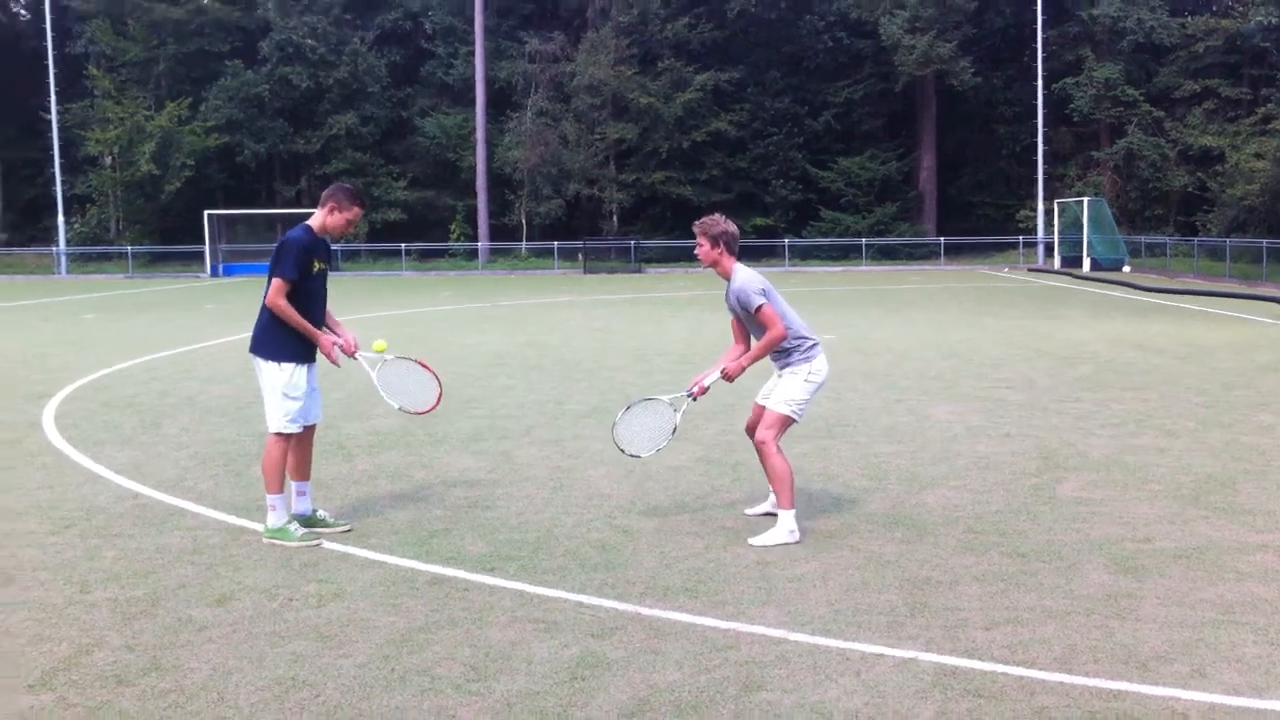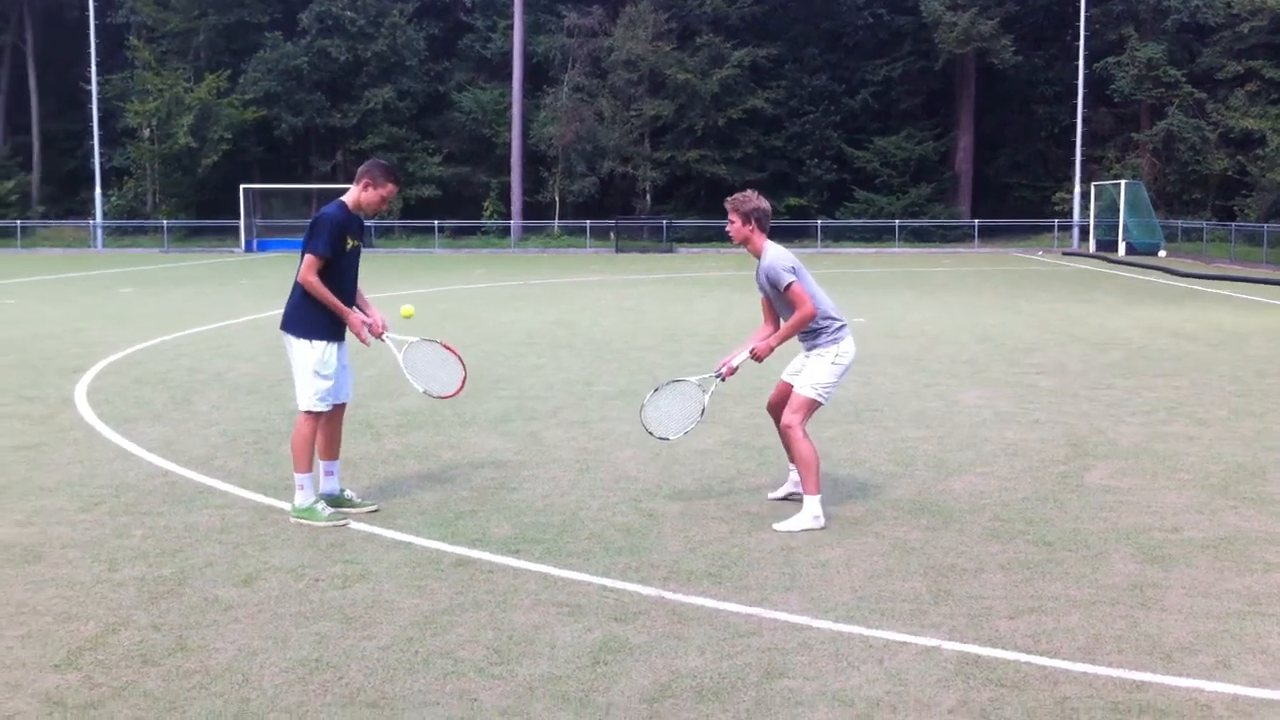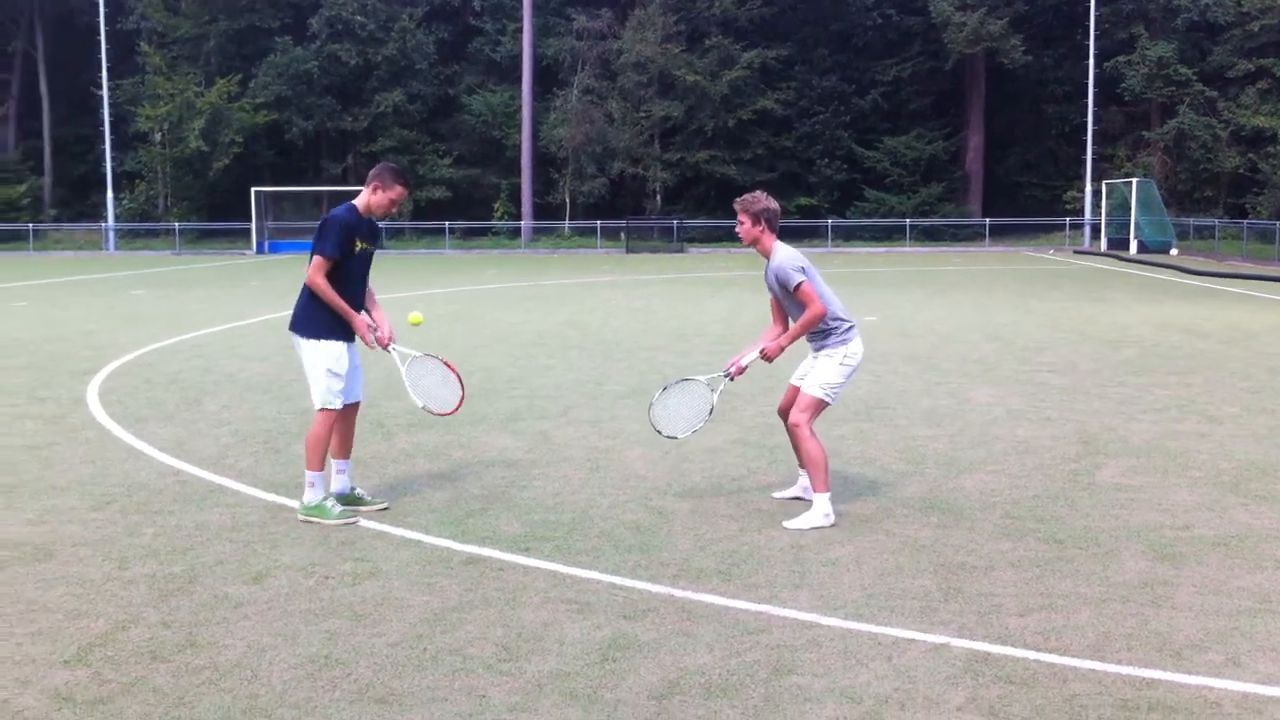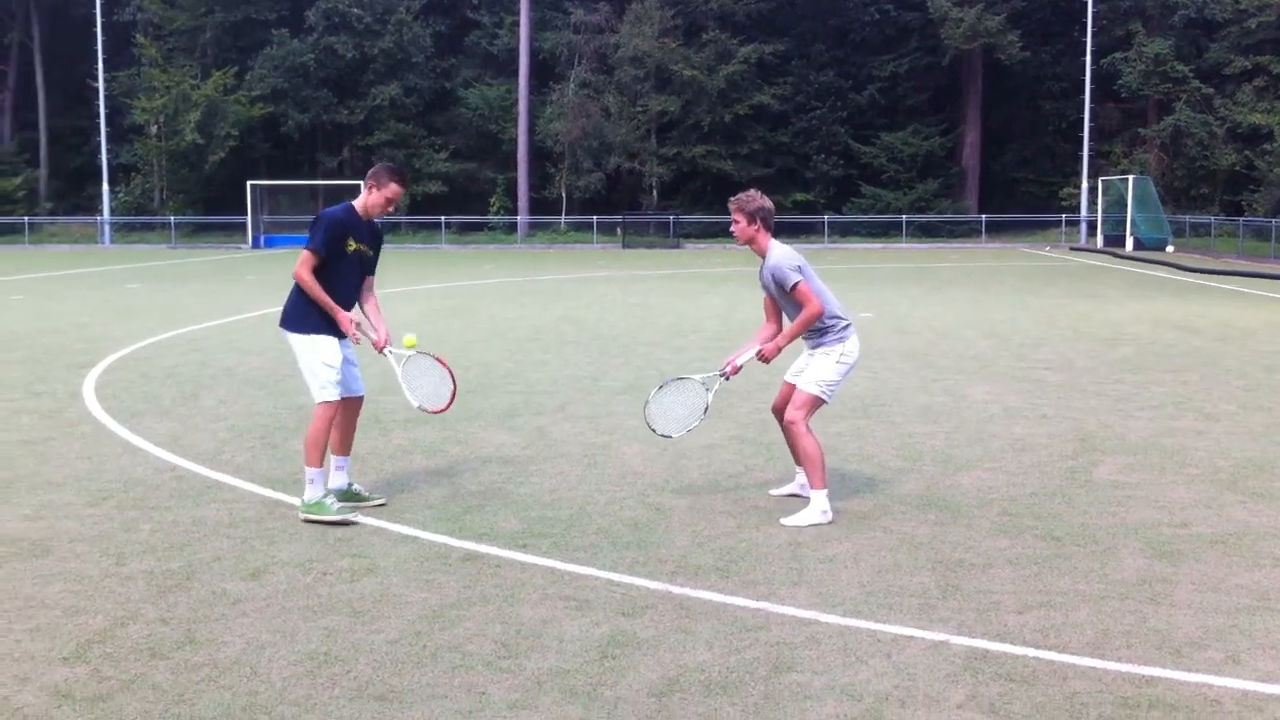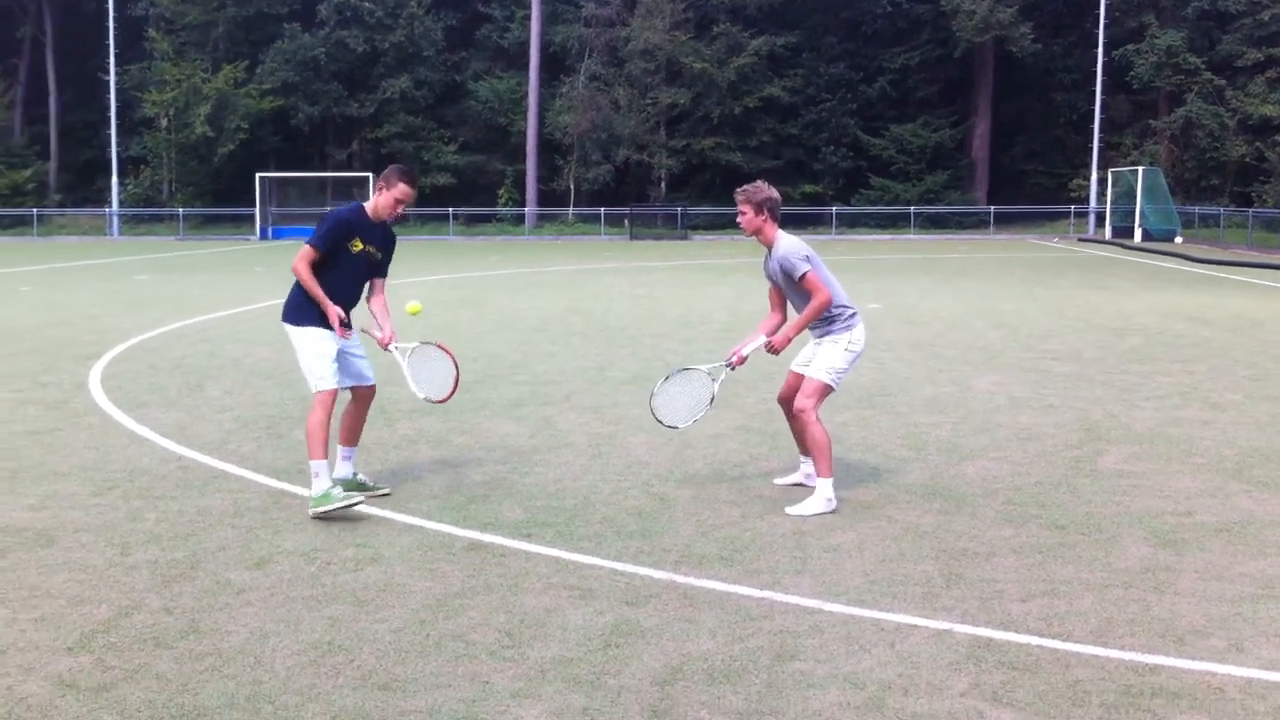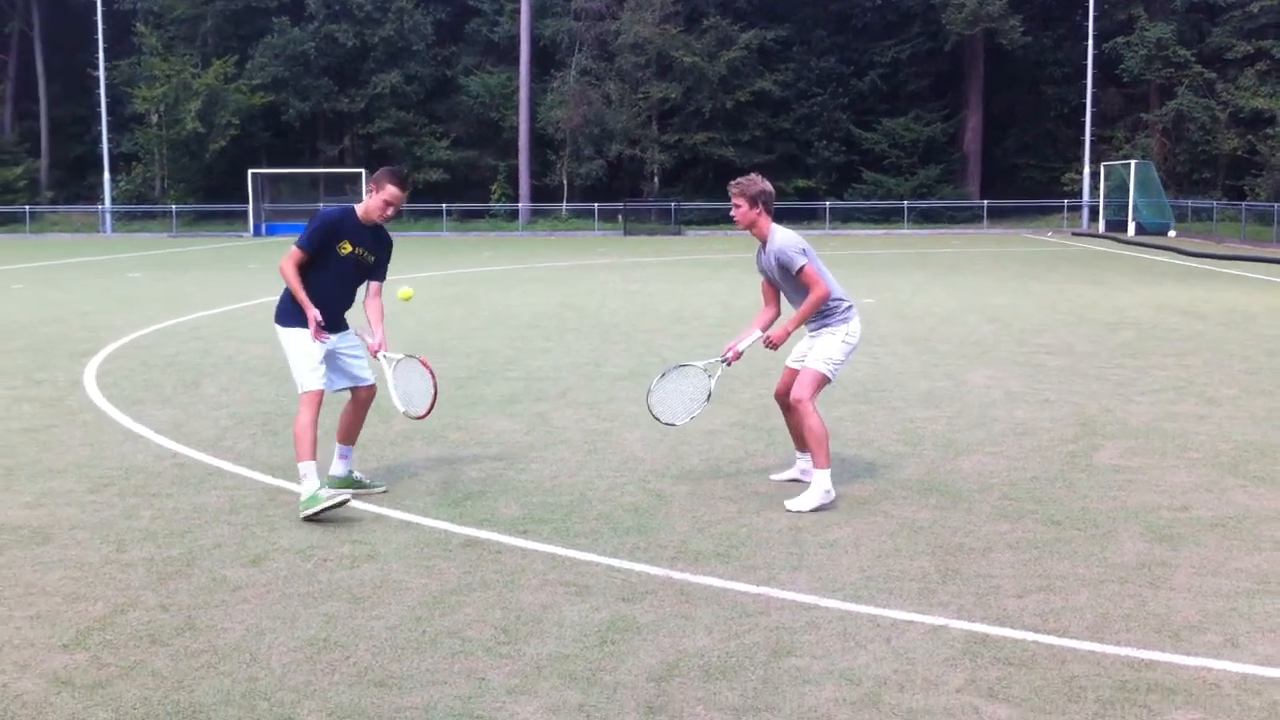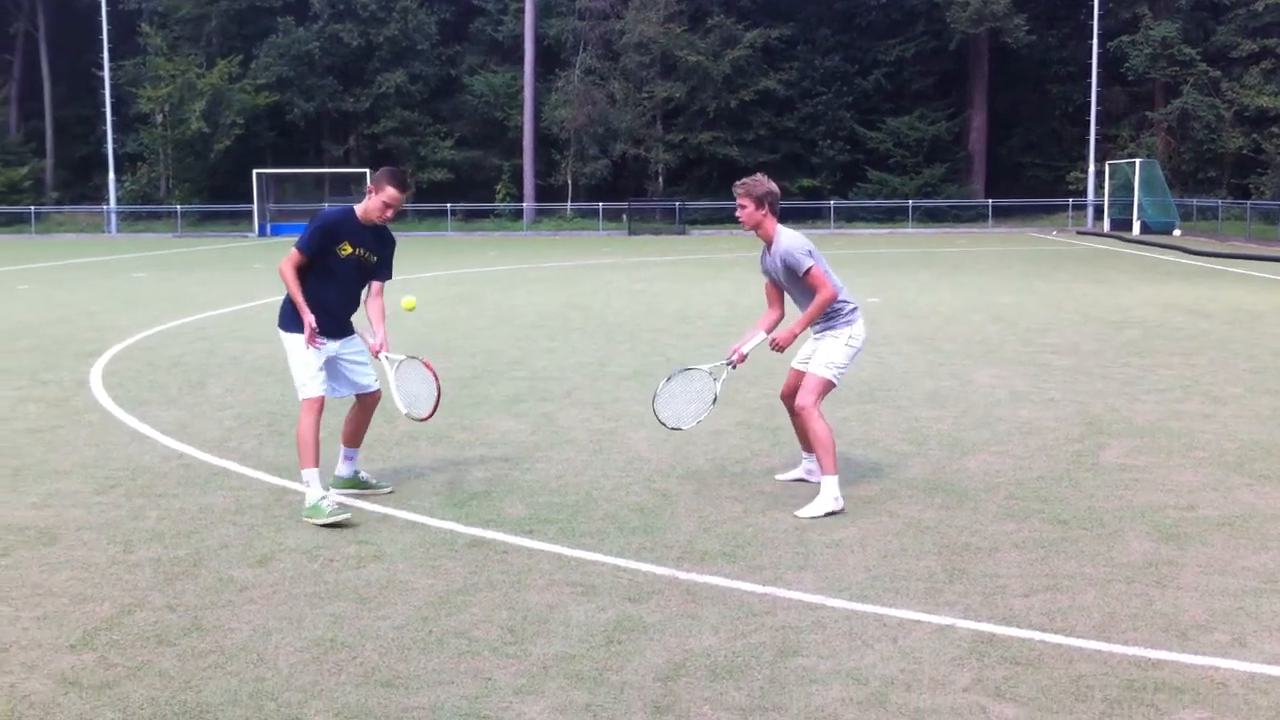
dt=0.1s
person 1, frame 1
left shoulder: (323, 247)
right shoulder: (296, 242)
right elbow: (275, 300)
left wrist: (342, 333)
right wrist: (318, 337)
left hip: (301, 354)
right hip: (279, 353)
left knee: (306, 429)
right knee: (283, 432)
left ankle: (303, 511)
right ankle: (276, 522)
person 1, frame 2
left shoulder: (357, 224)
right shoulder: (330, 218)
right elbow: (307, 277)
left wrist: (370, 313)
right wrist: (348, 314)
left hip: (332, 332)
right hip: (310, 331)
left knee: (335, 409)
right knee: (313, 410)
left ankle: (331, 491)
right ankle: (303, 501)
person 1, frame 3
left shoulder: (371, 231)
right shoulder: (340, 221)
right elbow: (314, 277)
left wrist: (381, 322)
right wrist: (353, 316)
left hip: (341, 332)
right hip: (318, 329)
left knee: (350, 405)
right knee: (329, 409)
left ankle: (341, 487)
right ankle: (313, 499)
person 1, frame 4
left shoulder: (373, 234)
right shoulder: (333, 219)
left elbow: (365, 290)
right elbow: (302, 272)
left wrist: (379, 327)
right wrist: (338, 313)
left hip: (334, 328)
right hip: (308, 325)
left knee: (353, 399)
right knee: (328, 403)
left ankle: (339, 484)
right ankle: (313, 496)
person 1, frame 5
left shoulder: (387, 239)
right shoulder: (341, 219)
left elbow: (376, 291)
right elbow: (300, 264)
left wrist: (386, 327)
right wrist: (328, 306)
left hip: (339, 323)
right hip: (308, 319)
left knee: (365, 389)
right knee: (326, 392)
left ankle: (345, 473)
right ankle: (321, 487)
person 1, frame 6
left shoulder: (382, 242)
right shoulder: (330, 220)
left elbow: (373, 295)
right elbow: (288, 265)
left wrist: (377, 334)
right wrist: (309, 309)
left hip: (335, 325)
right hip: (299, 321)
left knee: (366, 389)
right knee: (313, 393)
left ankle: (340, 471)
right ankle: (310, 490)
person 1, frame 7
left shoulder: (384, 241)
right shoulder: (329, 222)
left elbow: (374, 295)
right elbow: (288, 266)
left wrist: (380, 333)
right wrist: (305, 313)
left hip: (342, 330)
right hip: (302, 327)
left knee: (370, 394)
right knee: (313, 401)
left ankle: (346, 472)
right ankle: (314, 497)
person 2, frame 1
left shoulder: (744, 283)
right shoulder: (732, 289)
left elbow: (778, 331)
right elbow: (741, 345)
left wrist: (742, 365)
right wrist: (708, 376)
left hip: (804, 364)
right hip: (789, 365)
left knee: (766, 438)
right knee: (754, 429)
left ankle: (787, 525)
right ankle: (780, 499)
person 2, frame 2
left shoulder: (773, 261)
right shoulder: (763, 266)
left elbow: (807, 310)
right elbow: (770, 324)
left wrist: (771, 345)
right wrist: (737, 356)
left hip: (831, 345)
right hip: (816, 346)
left knee: (793, 421)
right knee: (776, 406)
left ankle: (812, 511)
right ankle: (799, 477)
person 2, frame 3
left shoulder: (783, 261)
right shoulder: (771, 267)
left elbow: (817, 309)
right elbow: (780, 325)
left wrist: (781, 345)
right wrist: (746, 356)
left hip: (839, 347)
right hip: (823, 348)
left knee: (799, 420)
right knee: (786, 411)
left ankle: (822, 508)
right ankle: (807, 482)
person 2, frame 4
left shoulder: (779, 260)
right shoulder: (766, 267)
left elbow: (815, 309)
right elbow: (773, 324)
left wrist: (779, 345)
right wrist: (741, 355)
left hip: (835, 344)
right hip: (819, 345)
left knee: (795, 417)
right knee: (781, 409)
left ankle: (819, 505)
right ankle: (804, 479)
person 2, frame 5
left shoulder: (787, 250)
right shoulder: (770, 259)
left elbow: (823, 298)
right elbow: (778, 313)
left wrist: (787, 336)
right wrist: (747, 345)
left hip: (842, 333)
right hip: (823, 335)
left knee: (805, 406)
right knee: (787, 398)
left ankle: (824, 493)
right ankle: (810, 468)
person 2, frame 6
left shoulder: (783, 243)
right shoulder: (763, 253)
left elbow: (821, 291)
right elbow: (771, 308)
left wrist: (786, 330)
right wrist: (742, 340)
left hip: (838, 325)
right hip: (818, 328)
left knee: (801, 397)
right knee: (784, 395)
left ankle: (822, 485)
right ankle: (806, 464)
person 2, frame 7
left shoulder: (790, 245)
right shoulder: (767, 255)
left elbow: (829, 292)
right elbow: (775, 310)
left wrist: (793, 331)
right wrist: (747, 343)
left hip: (842, 328)
right hip: (822, 330)
left knee: (806, 403)
right knee: (790, 395)
left ankle: (831, 492)
right ankle: (811, 465)
